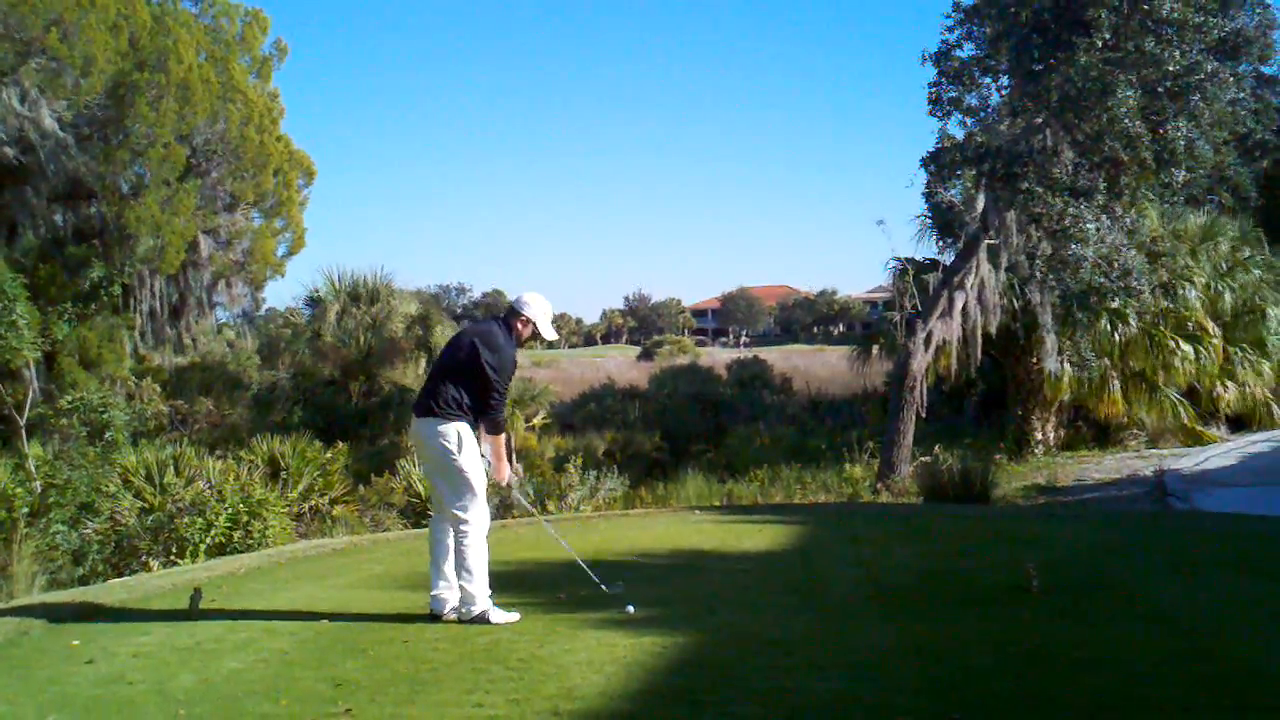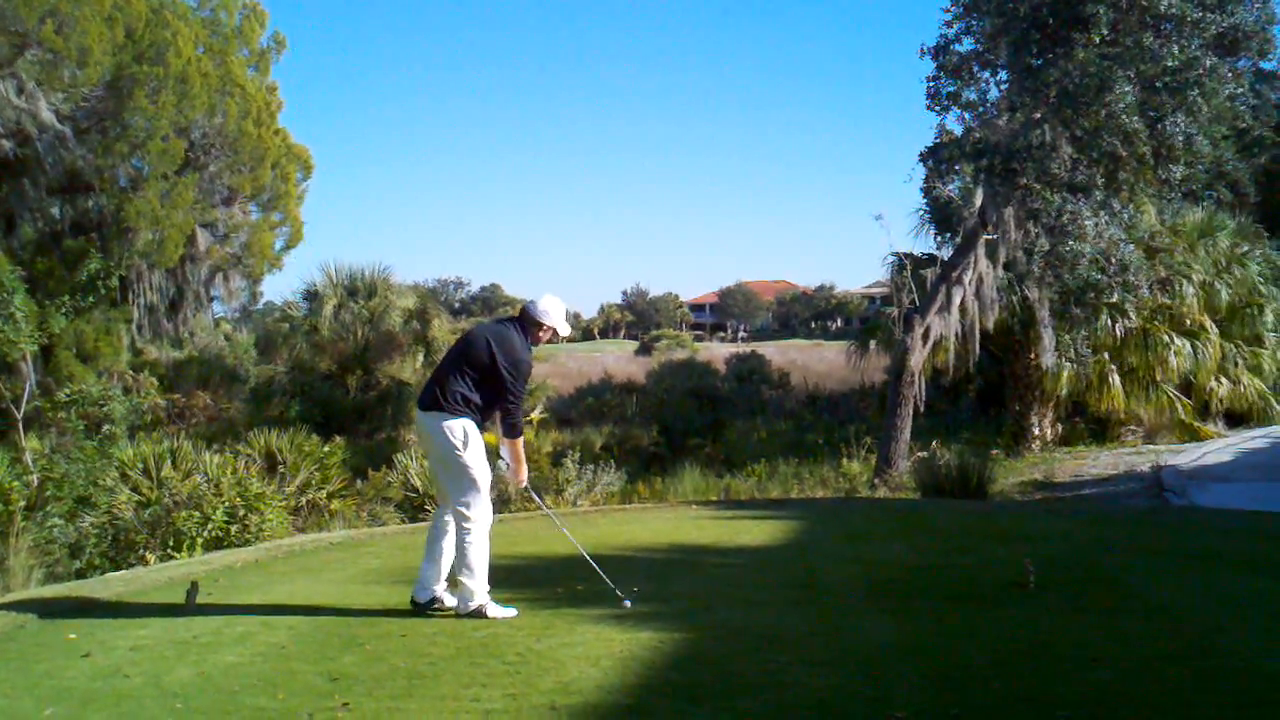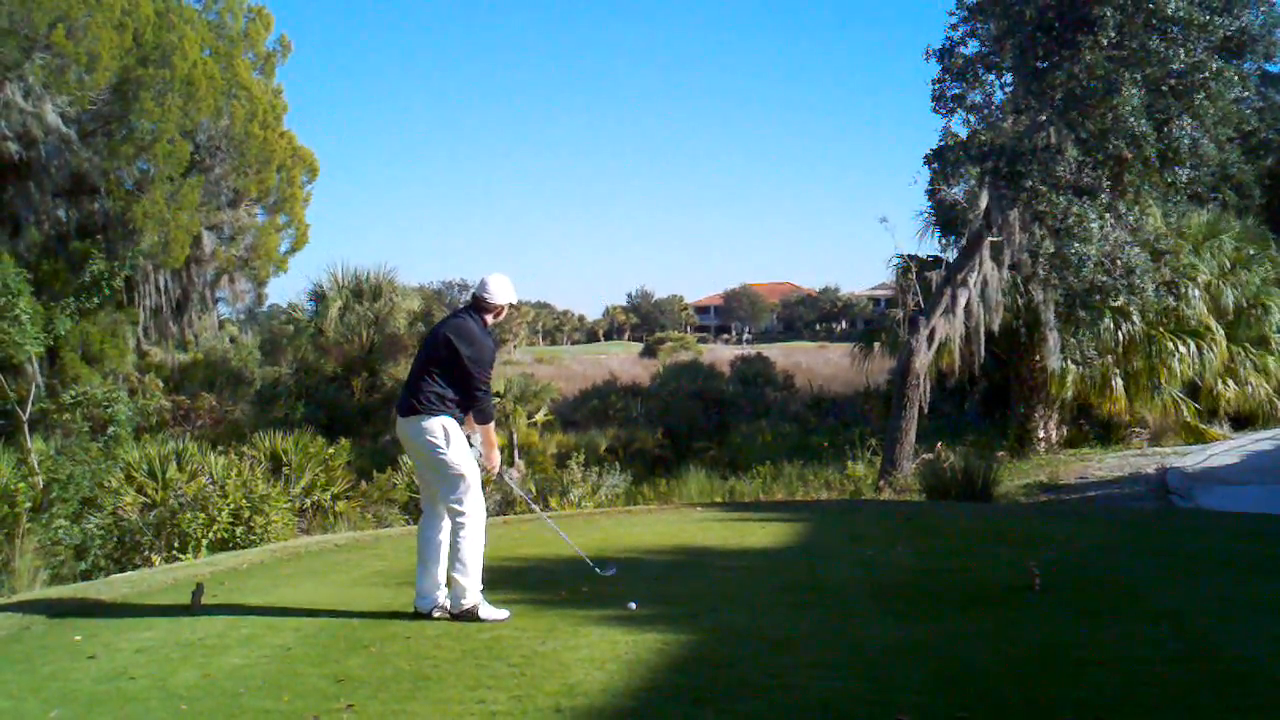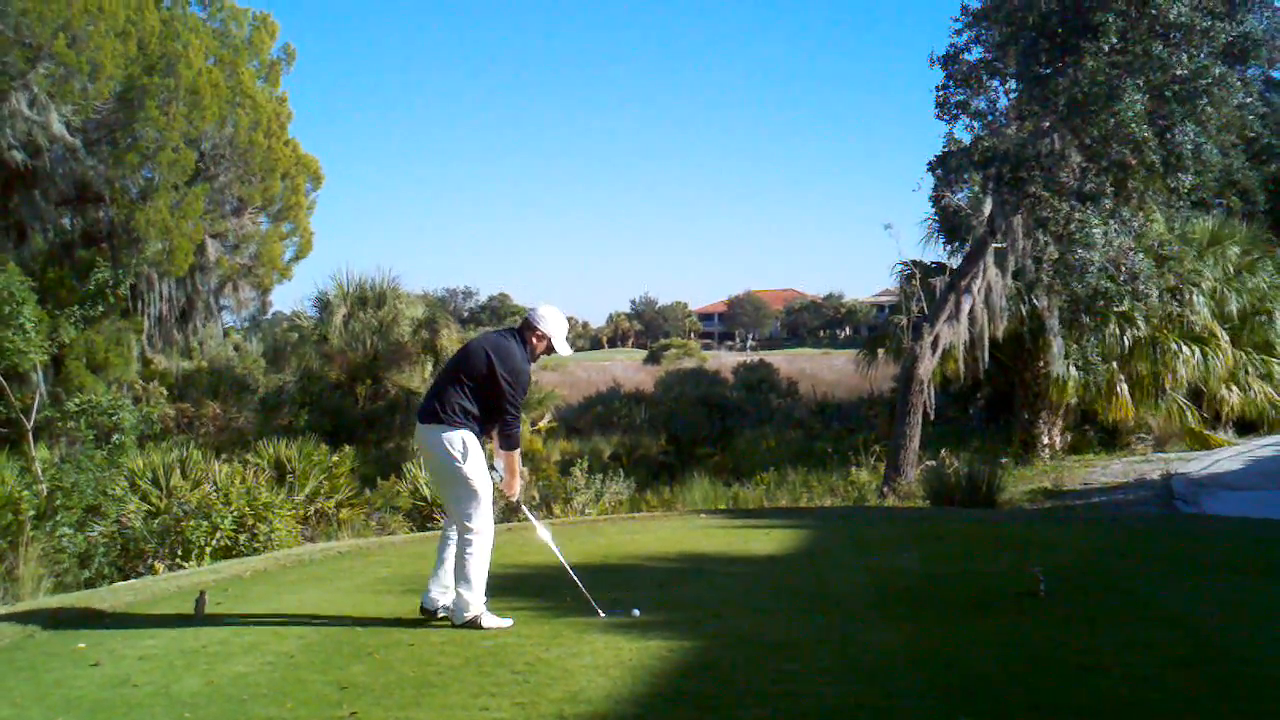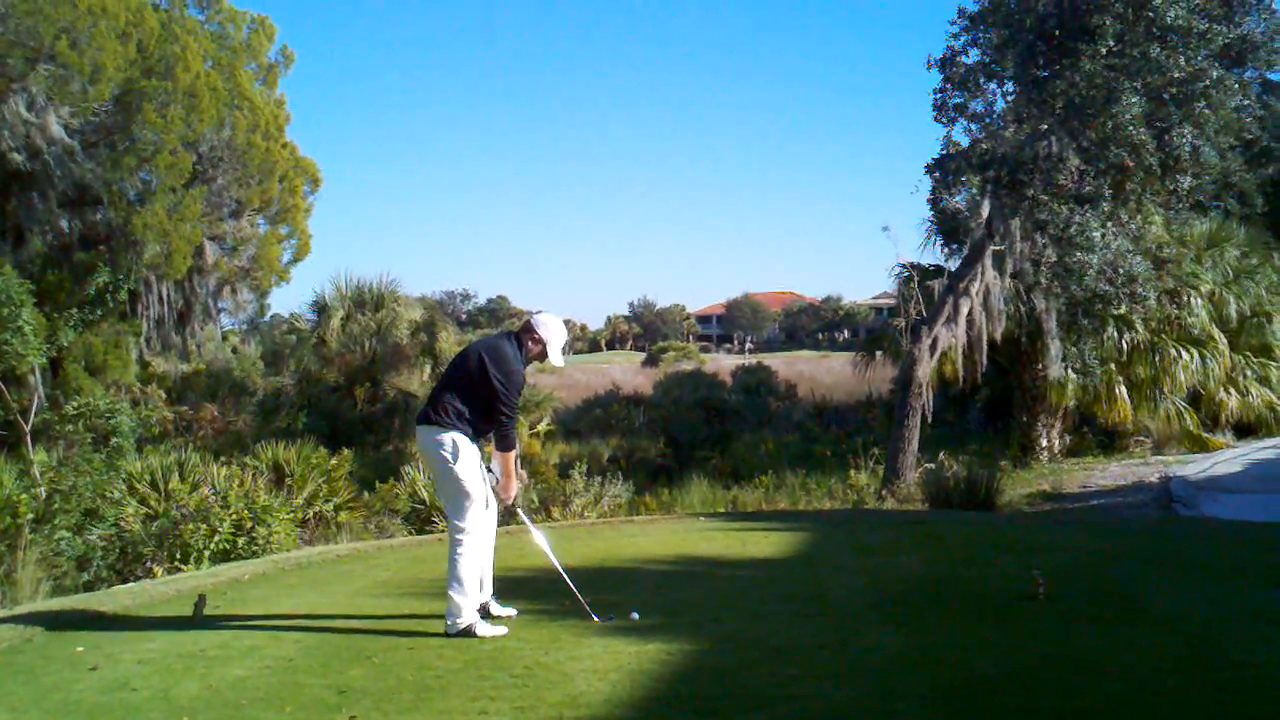
dt=1s
person 1, frame 1
left shoulder: (482, 331)
right shoulder: (500, 348)
right elbow: (494, 410)
left wrist: (491, 451)
right wrist: (500, 461)
left hip: (427, 424)
right hip: (448, 428)
left knee: (446, 516)
right knee: (472, 518)
left ankle: (444, 602)
right ankle: (474, 606)
person 1, frame 2
left shoulder: (495, 330)
right shoulder: (516, 353)
right elbow: (512, 413)
left wrist: (505, 449)
right wrist: (518, 463)
left hip: (430, 416)
right hip: (453, 423)
left knee: (449, 508)
right knee: (474, 513)
left ankle: (427, 592)
right ankle: (473, 600)
person 1, frame 3
left shoulder: (453, 324)
right shoulder: (479, 340)
right elbow: (481, 399)
left wrist: (470, 429)
right wrist: (491, 448)
left hip: (412, 420)
right hip: (435, 423)
left knee: (436, 511)
right knee: (469, 510)
left ankle: (430, 599)
right ankle: (467, 601)
person 1, frame 4
left shoulder: (495, 342)
right shoulder: (515, 362)
right elbow: (509, 424)
left wrist: (500, 457)
right wrist: (513, 475)
left hip: (431, 429)
right hip: (452, 435)
left knee: (458, 519)
right knee: (477, 524)
left ankle: (437, 599)
right ankle: (468, 611)
person 1, frame 5
left shoulder: (496, 347)
right shoulder: (509, 363)
left elbow: (493, 418)
right elbow: (505, 426)
left wrist: (499, 469)
right wrist: (509, 478)
left hip: (442, 433)
right hip: (448, 437)
left knee: (483, 514)
right knee: (470, 526)
left ankle: (478, 598)
right ankle: (461, 620)
